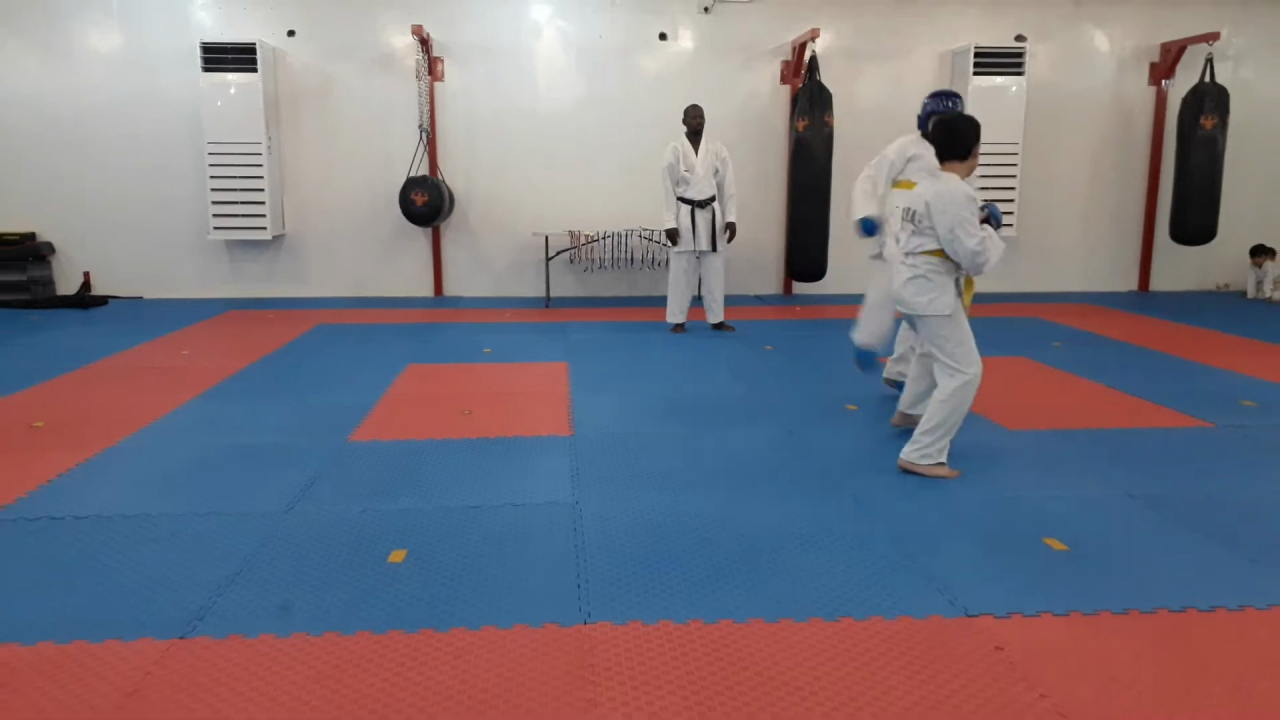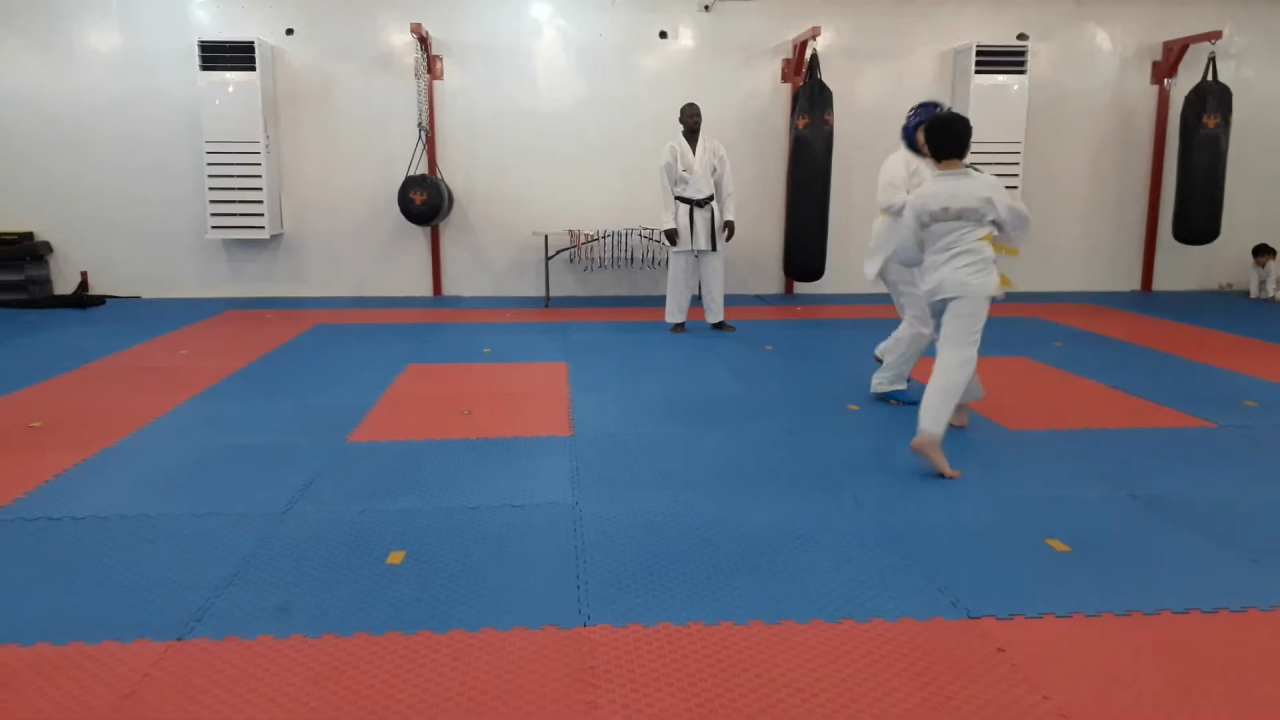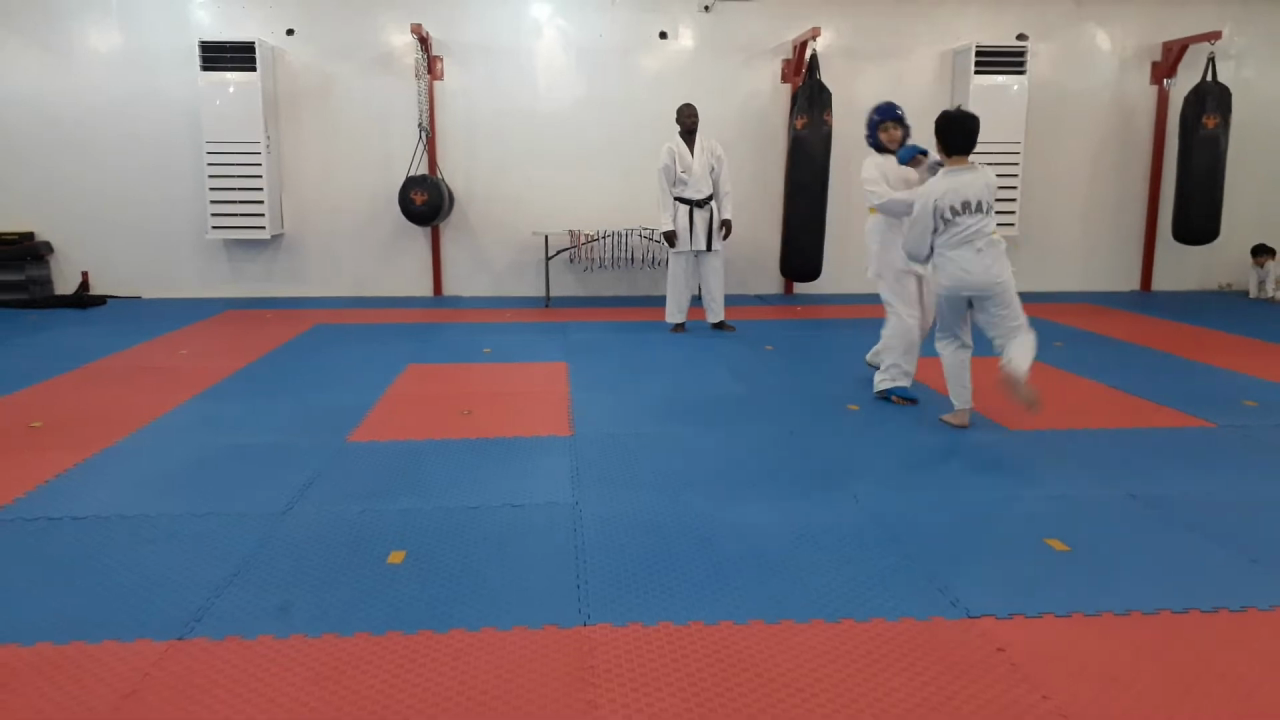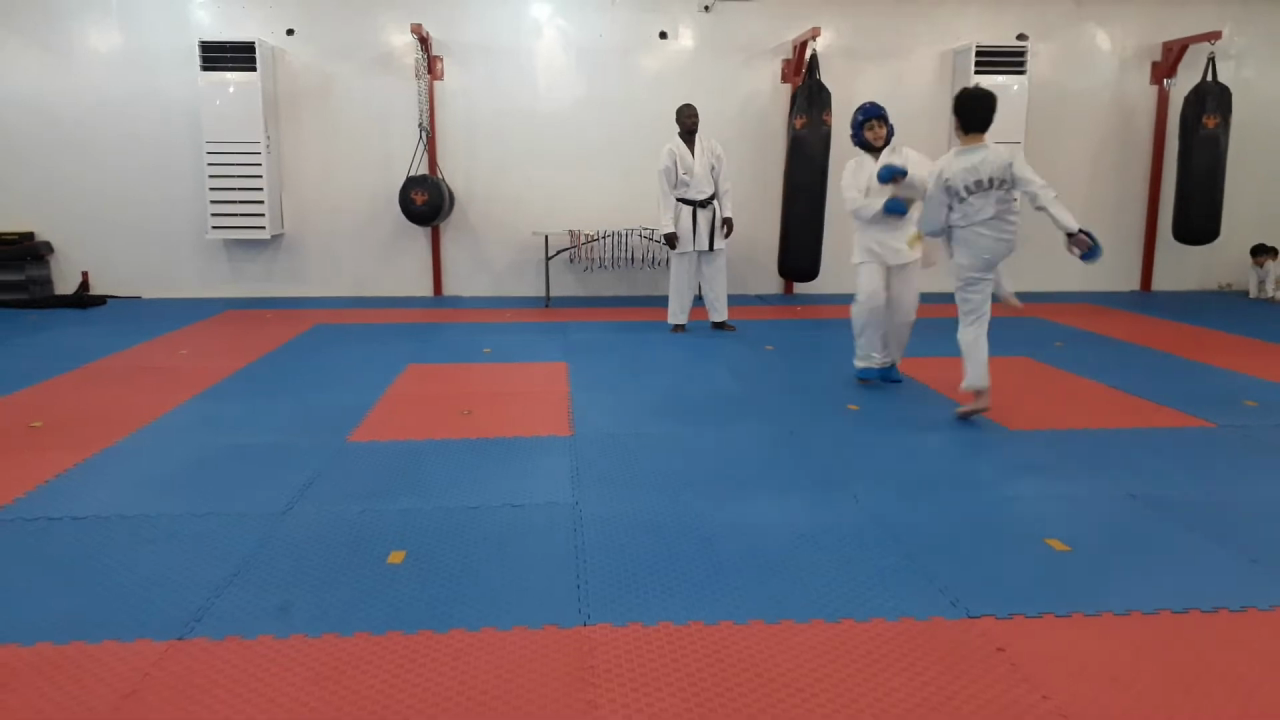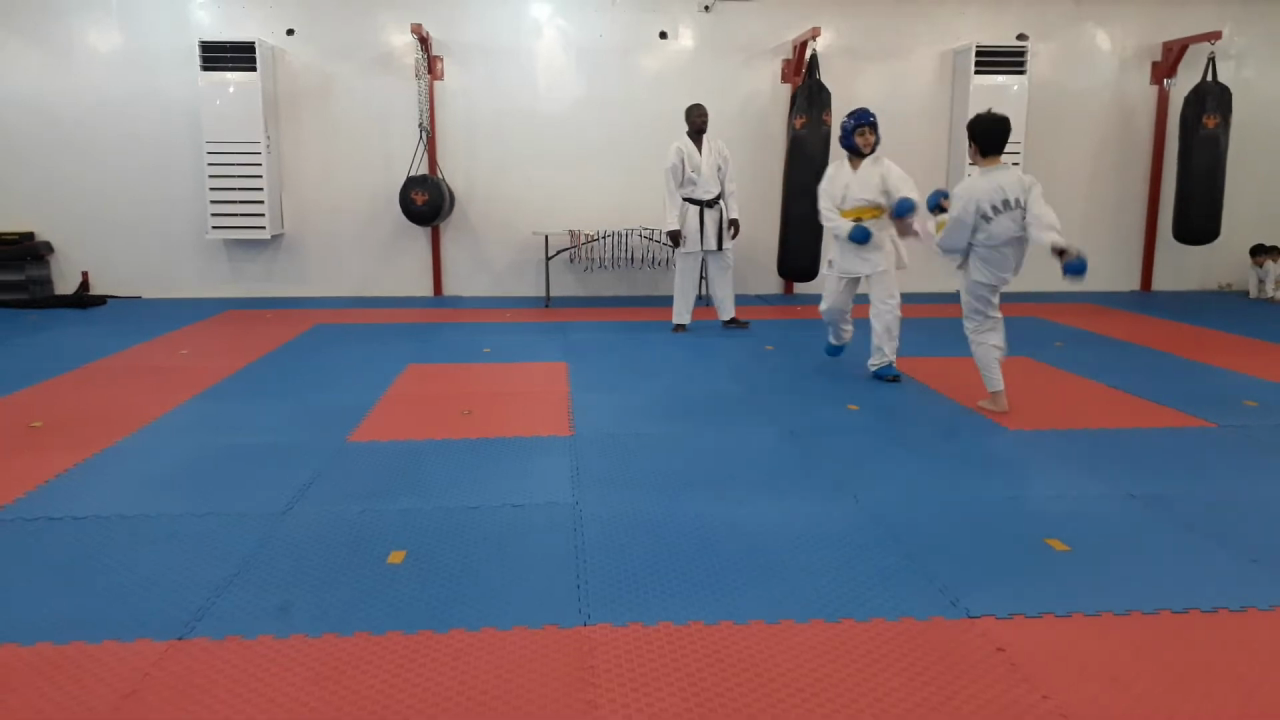
dt=0.2s
person 1, frame 1
left shoulder: (919, 188)
right shoulder: (957, 195)
left elbow: (897, 233)
right elbow: (976, 259)
right wrist: (989, 230)
left hip: (905, 286)
right hip: (932, 293)
left knee: (932, 351)
right knee: (962, 373)
left ankle: (909, 412)
right ankle: (920, 455)
person 1, frame 2
left shoulder: (921, 195)
right shoulder: (988, 185)
left elbow: (907, 254)
right elbow: (1018, 226)
left hip: (935, 282)
right hip: (971, 282)
left knee: (951, 346)
right knee: (956, 360)
left ankle: (962, 403)
right ankle: (929, 436)
person 1, frame 3
left shoulder: (931, 192)
right shoulder: (987, 181)
left elbow: (916, 250)
left hip: (951, 277)
right hip: (990, 272)
left knee: (952, 341)
right knee: (1015, 334)
left ankle: (961, 409)
right ankle: (1016, 370)
person 1, frame 4
left shoulder: (944, 169)
right shoulder: (1008, 157)
left elbow: (931, 225)
right elbow: (1039, 190)
left wrist: (933, 200)
right wrist: (1071, 229)
left hip: (971, 252)
right hip: (1004, 239)
left knee: (971, 320)
left ankle: (978, 389)
person 1, frame 5
left shoulder: (967, 190)
right shoulder: (1024, 181)
left elbow: (952, 244)
right elbow: (1042, 219)
left wrist: (947, 215)
right wrist: (1061, 248)
left hip: (984, 269)
right hip: (1009, 259)
left knee: (980, 327)
left ankle: (997, 395)
person 2, frame 1
right shoulder: (906, 146)
right elbow: (870, 179)
right wrist: (865, 214)
right knee: (891, 289)
left ankle: (900, 371)
right ankle: (867, 344)
person 2, frame 2
left shoulder: (927, 166)
right shoulder: (899, 162)
right elbow: (893, 203)
right hip: (897, 246)
left knee: (919, 316)
right knee: (919, 321)
left ankle: (888, 355)
right ankle: (888, 383)
person 2, frame 3
left shoulder: (913, 157)
right shoulder: (872, 166)
right elbow: (886, 201)
left wrist: (924, 161)
right hip: (888, 247)
left knee: (922, 315)
right knee: (904, 316)
left ankle: (881, 360)
right ankle: (893, 382)
person 2, frame 4
left shoulder: (905, 155)
right shoulder: (854, 166)
left elbow: (930, 182)
right elbow: (856, 204)
left wrist: (903, 175)
right wrist: (885, 205)
left hip: (904, 239)
right hip: (870, 240)
left knee: (903, 306)
right knee: (870, 301)
left ankle: (886, 361)
right ankle: (867, 360)
person 2, frame 5
left shoulder: (885, 168)
right shoulder: (835, 170)
left elbow: (905, 192)
right elbow: (826, 212)
left wrist: (908, 205)
right wrist: (847, 230)
left hip: (878, 245)
right hip: (844, 246)
left knee: (886, 305)
right knee: (832, 305)
left ankle: (884, 363)
right ankle: (838, 337)
person 3, frame 1
left shoulder: (717, 149)
right shoulder: (675, 150)
left elbow: (727, 186)
right elbow: (669, 189)
left wrist: (730, 218)
right wrist: (670, 223)
left hip: (711, 215)
right hip: (684, 215)
left knee: (714, 269)
right knee: (682, 270)
left ankle: (716, 318)
right ankle: (678, 320)
person 3, frame 2
left shoulder: (715, 148)
right shoulder: (672, 149)
left elbow: (725, 184)
right elbow: (667, 189)
left wrist: (729, 217)
right wrist: (668, 223)
left hip: (709, 214)
right hip: (683, 214)
left knee: (713, 269)
right knee: (681, 270)
left ankle: (716, 318)
right ankle: (678, 319)
person 3, frame 3
left shoulder: (712, 147)
right shoulder: (670, 150)
left elbow: (722, 184)
right elbow: (665, 190)
left wrist: (726, 215)
right wrist: (667, 225)
left hip: (708, 213)
right hip: (683, 215)
left knee: (713, 269)
right knee: (680, 270)
left ankle: (717, 318)
right ankle: (678, 319)
person 3, frame 4
left shoulder: (711, 146)
right shoulder: (670, 151)
left elbow: (722, 182)
right elbow: (666, 192)
left wrist: (727, 213)
right wrist: (667, 227)
left hip: (710, 213)
right hip: (685, 215)
left knee: (715, 268)
right knee: (683, 270)
left ankle: (718, 318)
right ankle: (678, 320)
person 3, frame 5
left shoulder: (718, 147)
right shoulder: (678, 149)
left elbow: (728, 183)
right elbow: (672, 190)
left wrist: (733, 215)
right wrist: (672, 225)
left hip: (716, 212)
right hip: (691, 214)
left knee: (723, 266)
right knee: (687, 270)
left ankle: (727, 315)
right ankle: (681, 320)
